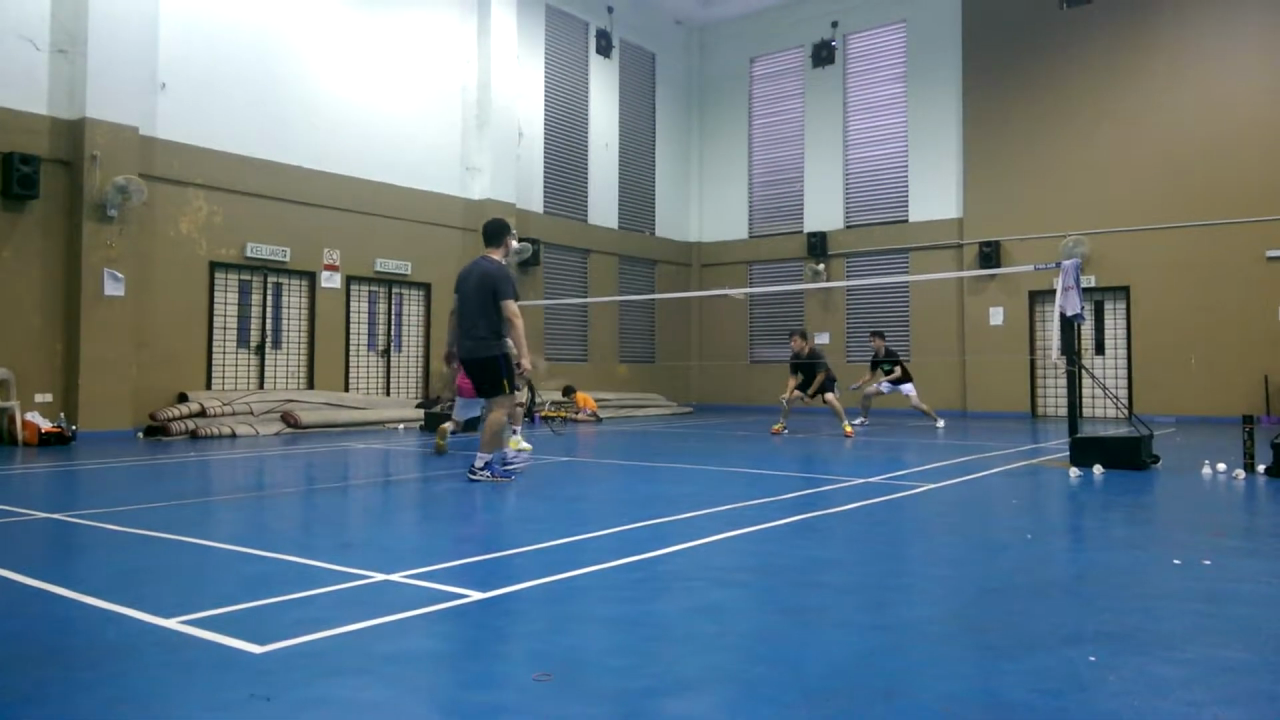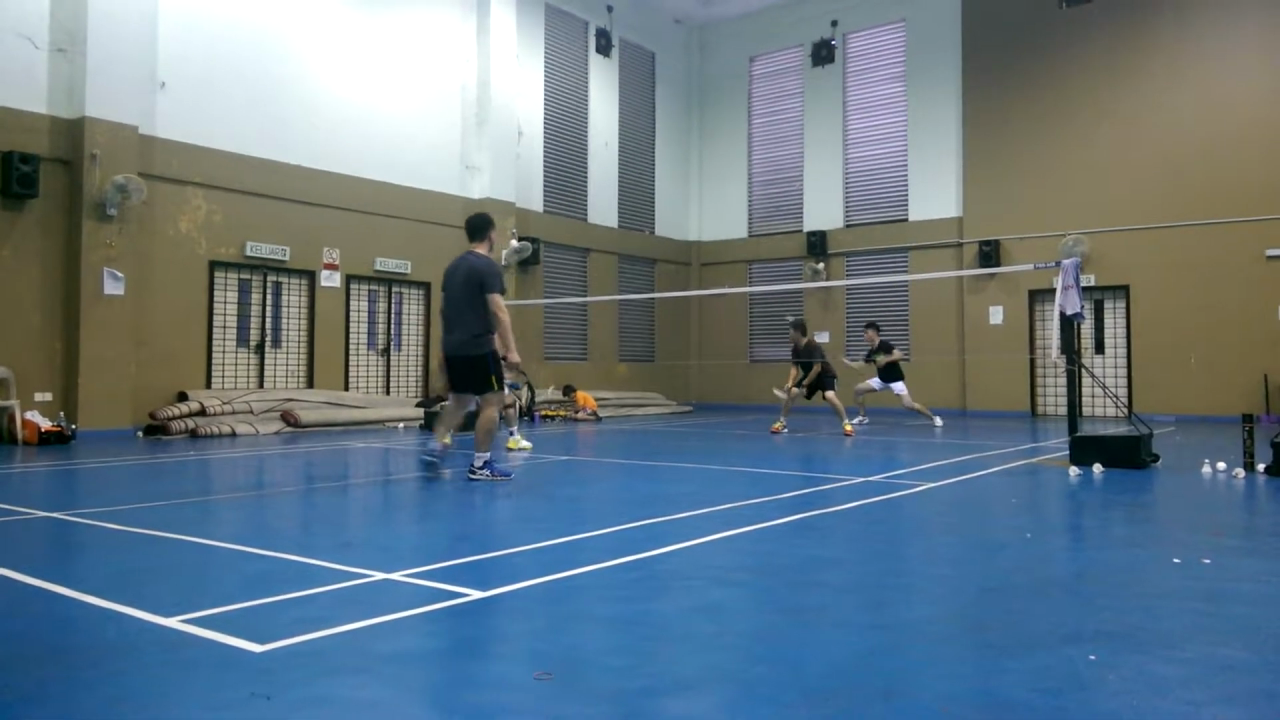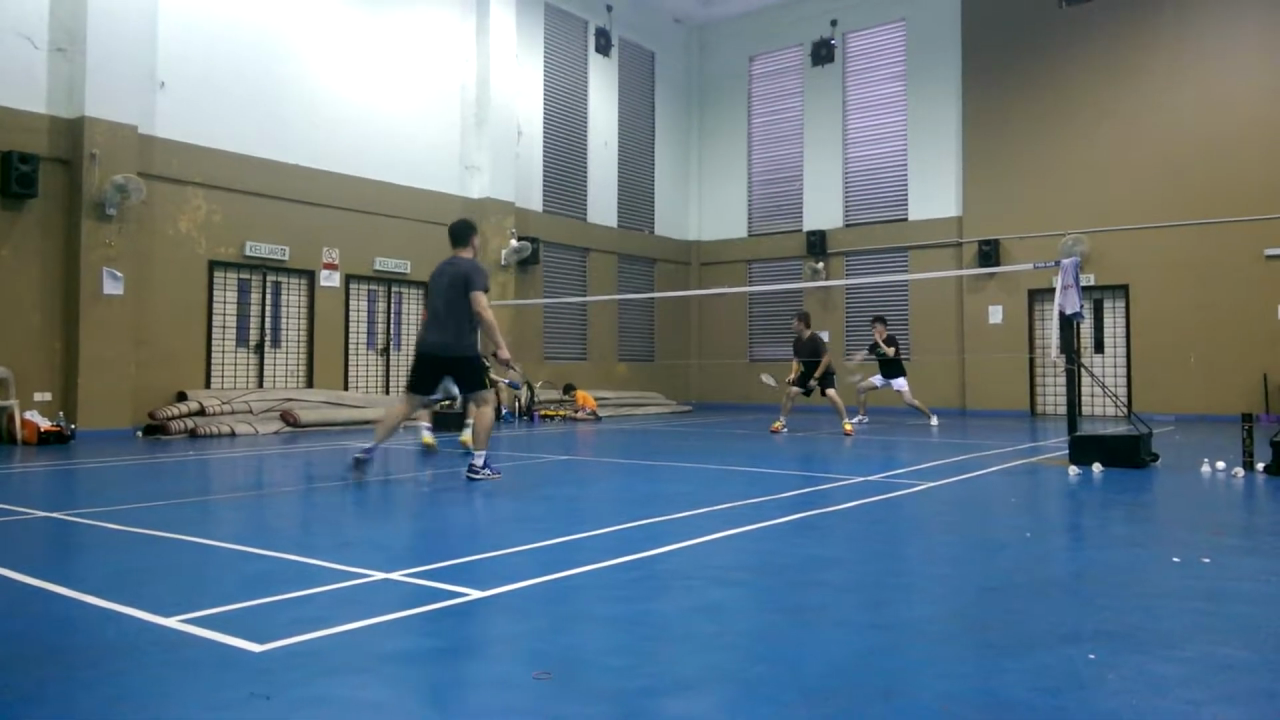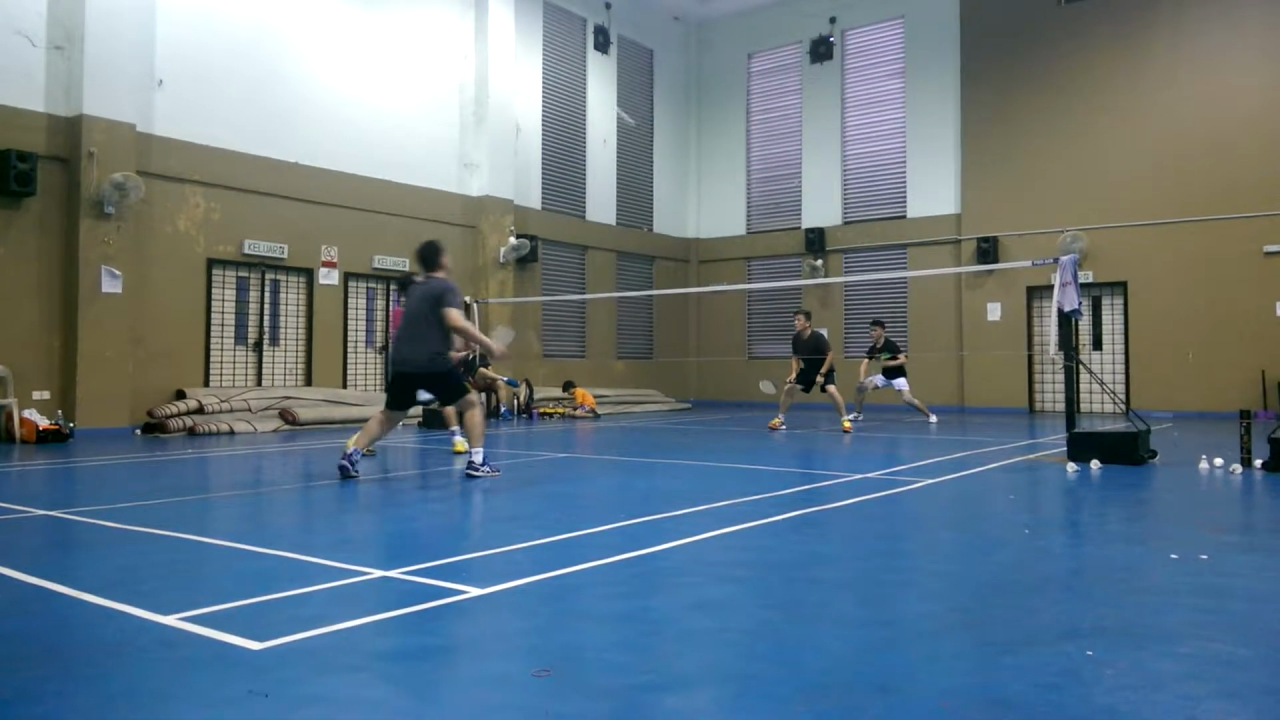
dt=0.2s
person 1, frame 1
left shoulder: (467, 270)
right shoulder: (500, 273)
left elbow: (455, 312)
right elbow: (512, 317)
left wrist: (452, 346)
right wrist: (523, 356)
left hip: (468, 350)
right hip: (490, 349)
left knee: (494, 403)
right knee: (504, 405)
left ankle: (503, 455)
right ankle: (482, 466)
person 1, frame 2
left shoulder: (453, 266)
right shoulder: (488, 267)
left elbow: (444, 309)
right elbow: (498, 310)
left wrist: (445, 345)
right wrist: (510, 350)
left hip: (453, 348)
right hip: (478, 347)
left knee: (459, 401)
right knee: (492, 403)
left ankle: (436, 449)
right ankle: (479, 465)
person 1, frame 3
left shoulder: (439, 270)
right shoulder: (473, 269)
right elbow: (481, 309)
right wrist: (500, 347)
left hip: (428, 347)
right hip: (459, 349)
left knee: (410, 402)
right knee: (485, 401)
left ankle: (367, 450)
right ankle: (478, 463)
person 1, frame 4
left shoulder: (417, 289)
right shoulder: (446, 288)
right elbow: (457, 322)
right wrist: (489, 345)
left hip: (402, 364)
right hip: (432, 364)
left knee: (389, 416)
right knee: (471, 404)
left ankle: (351, 454)
right ankle: (477, 461)
